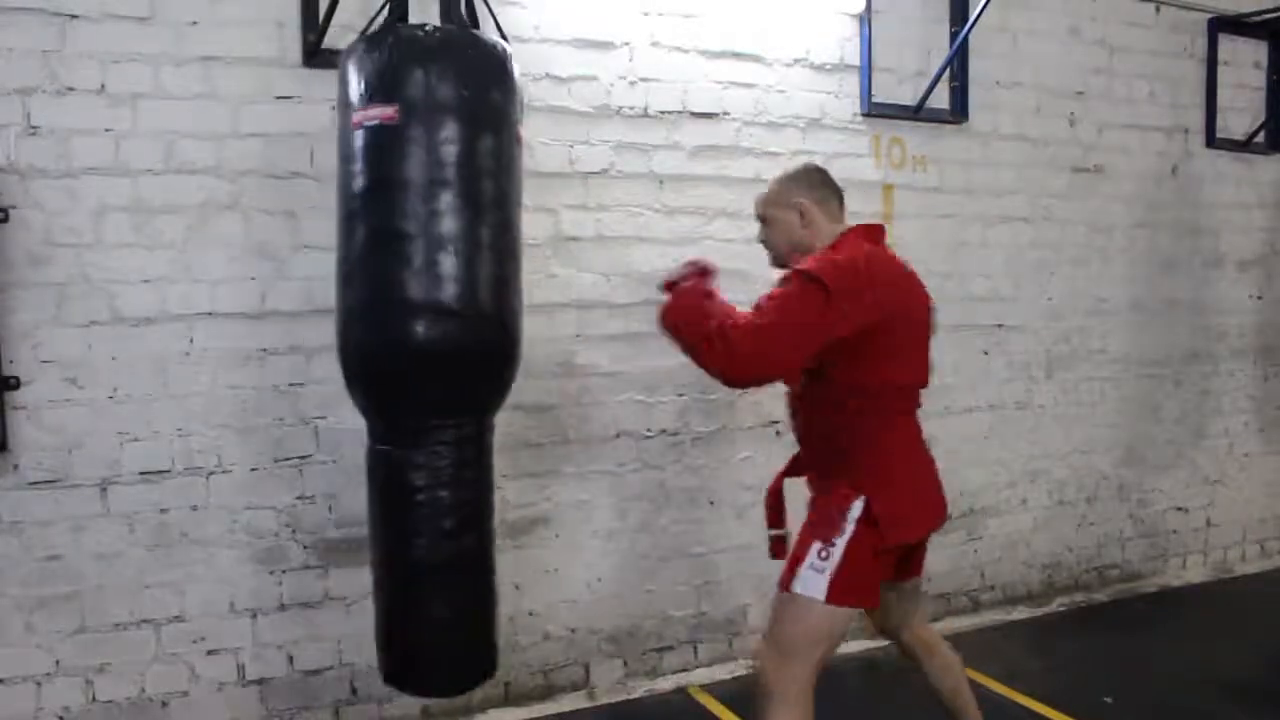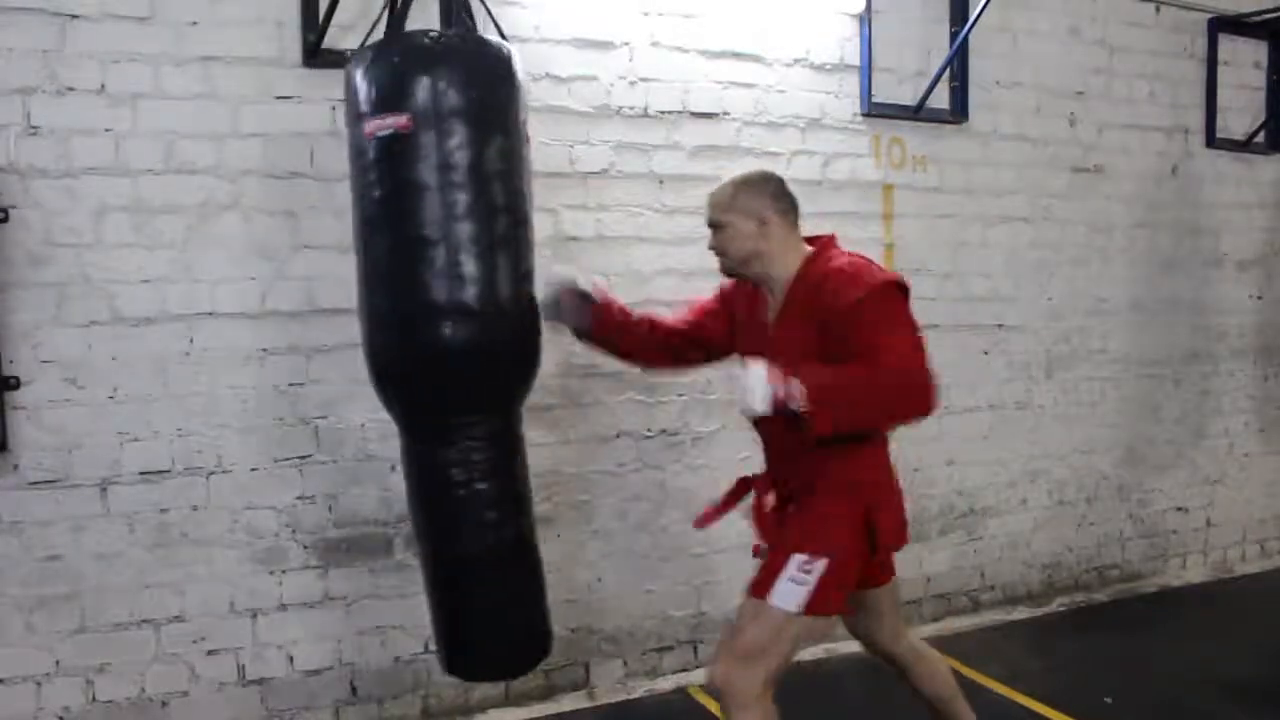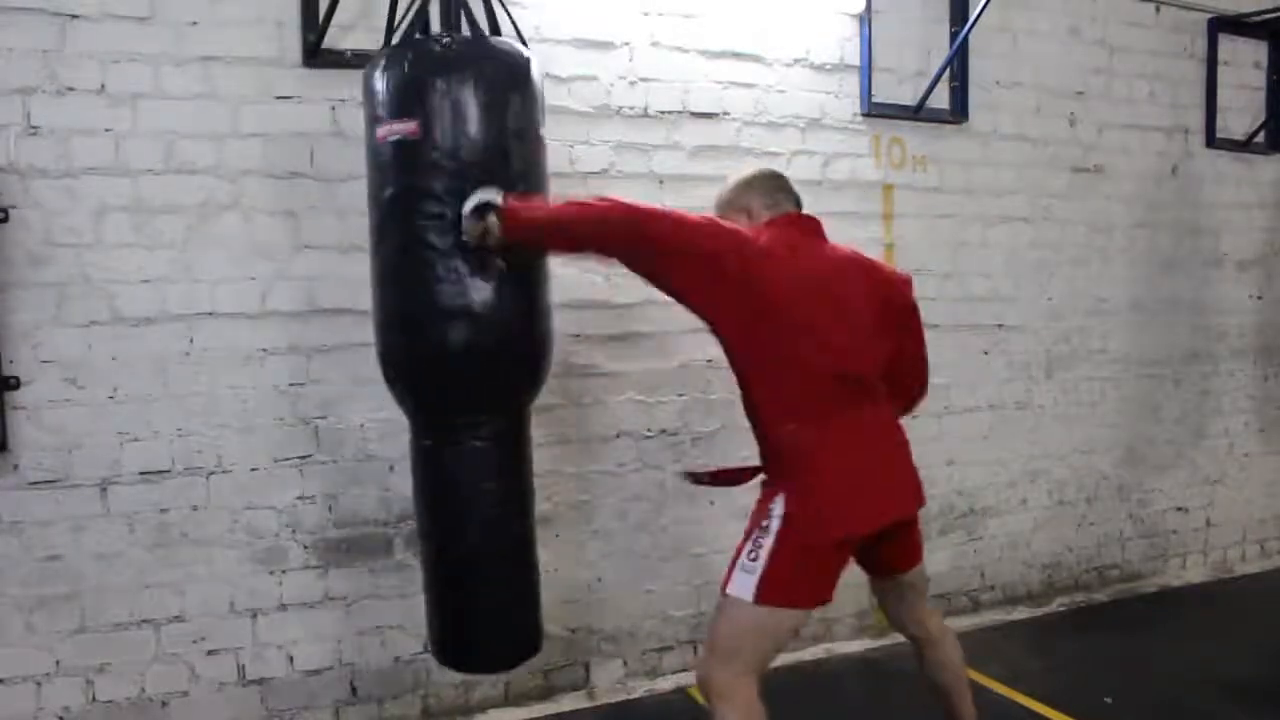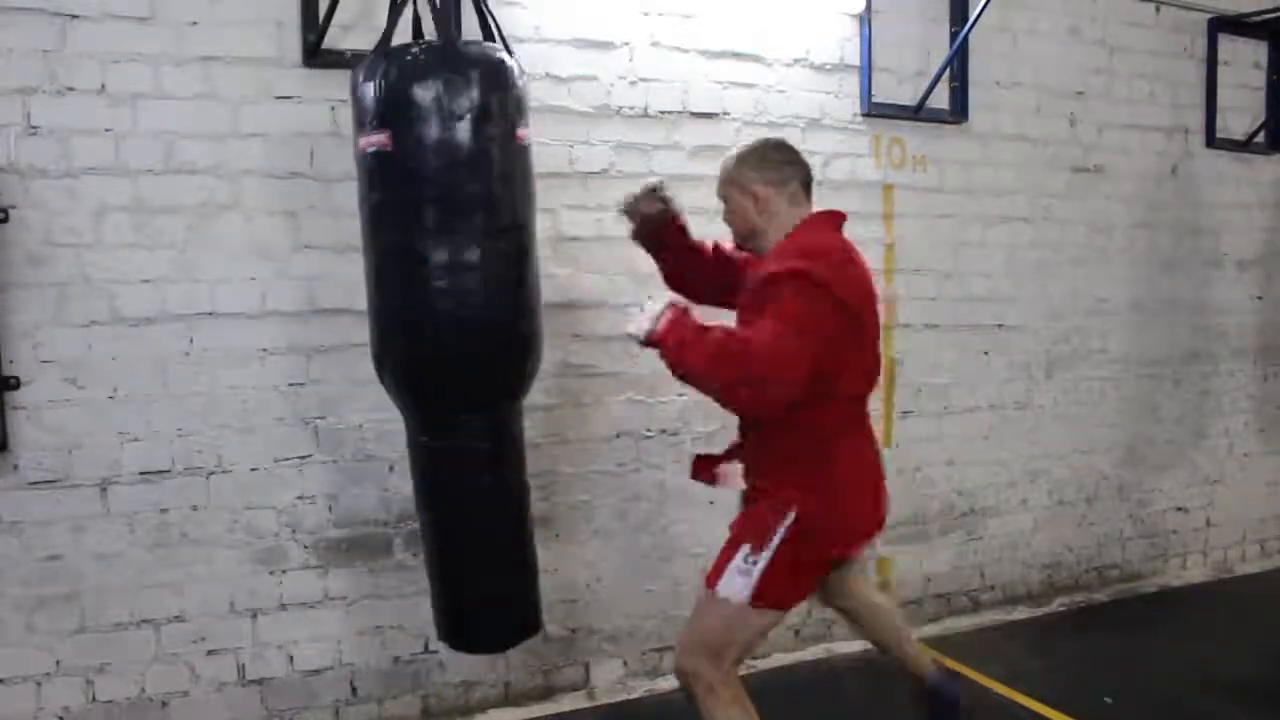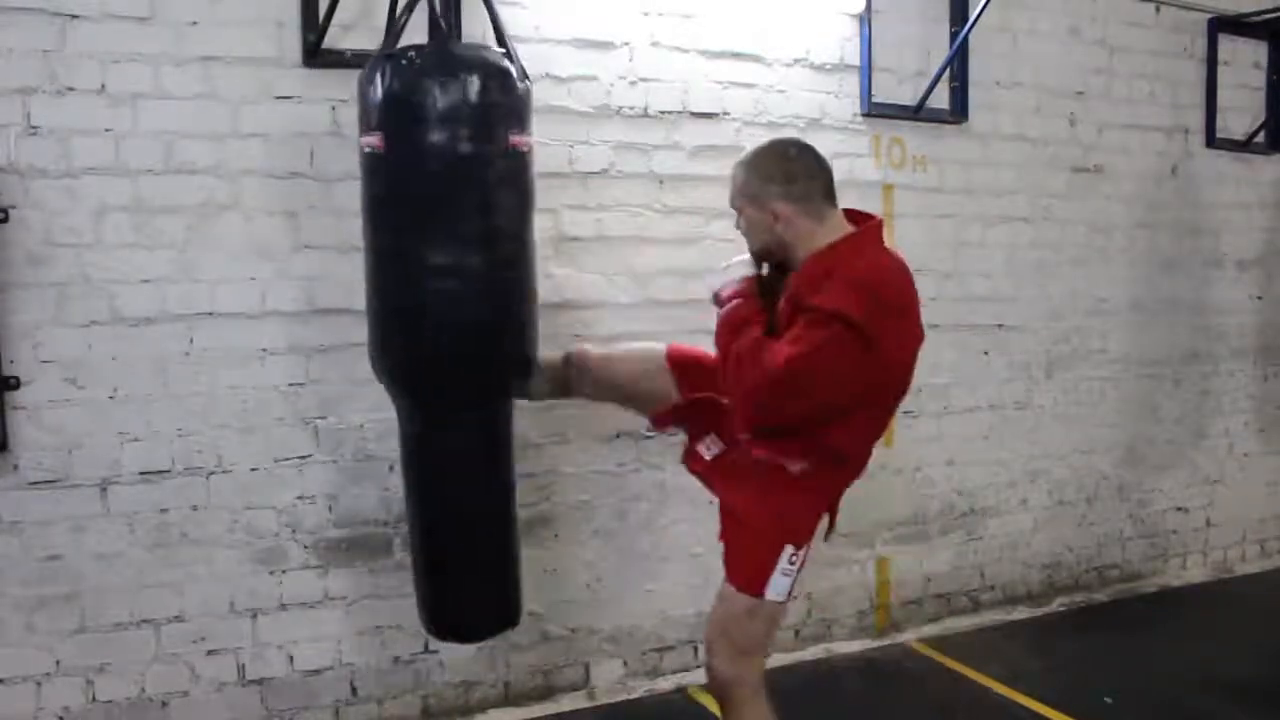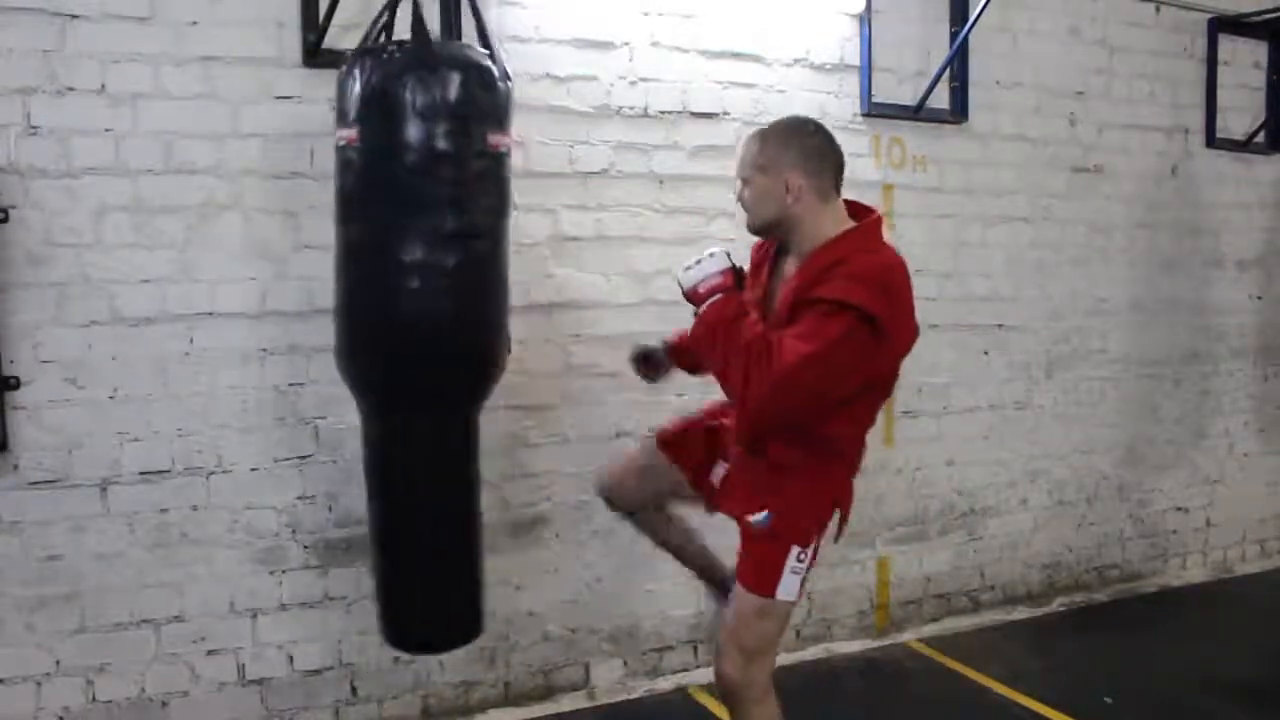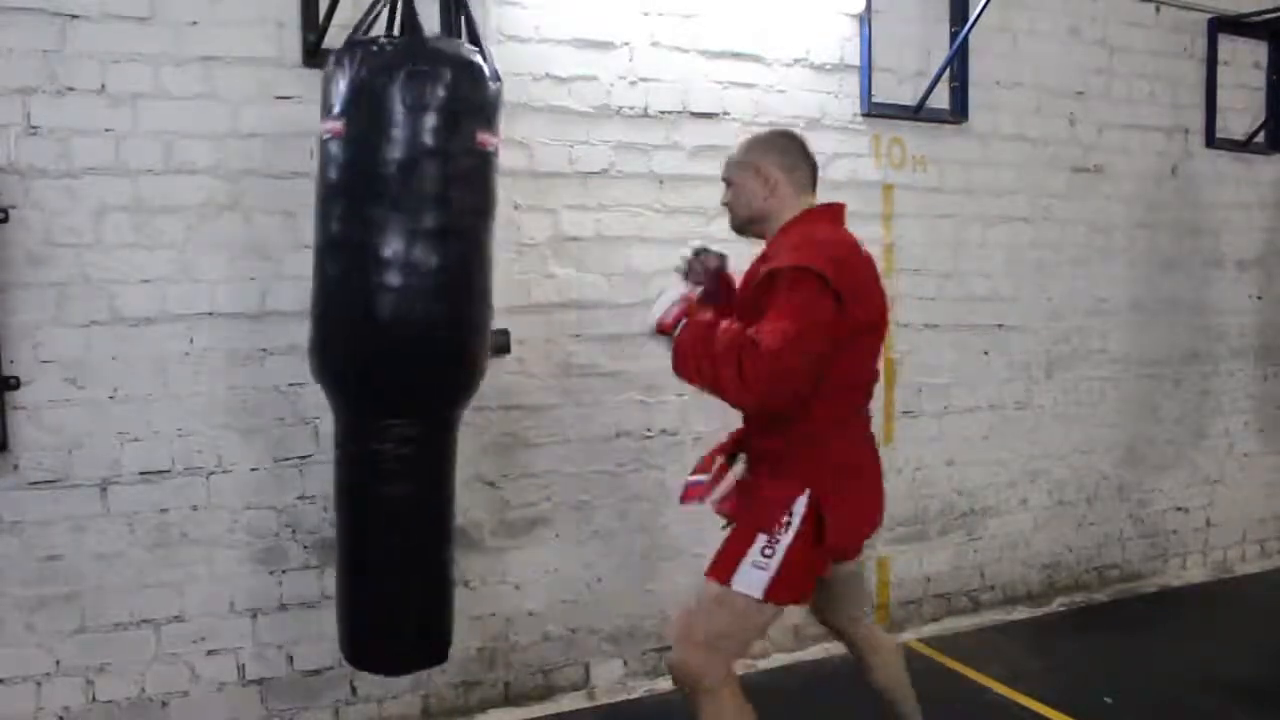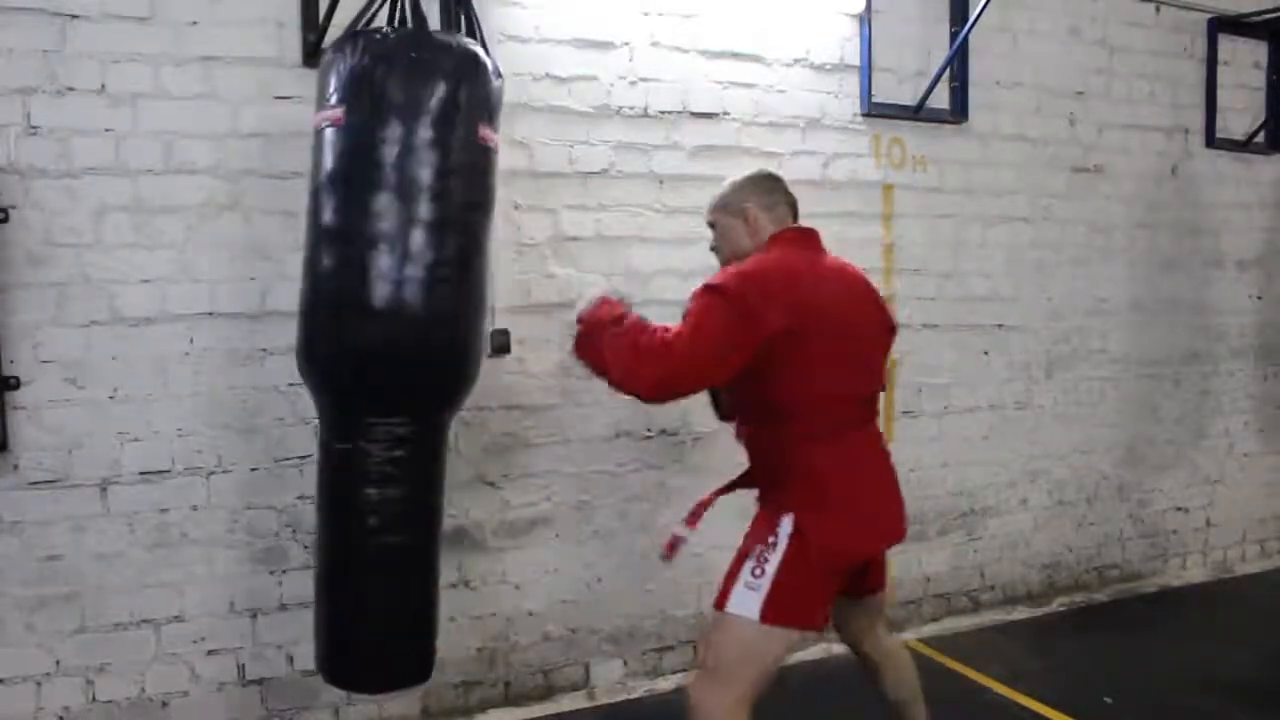
dt=0.2s
person 1, frame 1
left shoulder: (832, 276)
right shoulder: (885, 275)
left elbow: (745, 354)
left wrist: (688, 293)
left hip: (863, 494)
right hip: (900, 482)
left knee: (783, 668)
right knee: (905, 626)
person 1, frame 2
left shoulder: (857, 289)
right shoulder: (746, 297)
left elbow: (906, 390)
right elbow: (671, 343)
left wrist: (796, 390)
right wrist: (594, 314)
left hip: (844, 502)
right hip: (812, 496)
right knee: (890, 639)
person 1, frame 3
left shoulder: (750, 258)
right shoulder: (873, 276)
left elbow: (639, 229)
right elbow: (907, 385)
left wrist: (510, 218)
left hip: (818, 493)
right hip: (886, 474)
left knee: (726, 675)
right knee: (918, 618)
person 1, frame 4
left shoulder: (803, 273)
right shoulder: (804, 258)
left elbow: (753, 380)
right elbow: (711, 274)
left wrist: (670, 326)
right wrist: (659, 226)
left hip: (803, 492)
right hip: (833, 473)
left knee: (701, 663)
right knee: (840, 588)
person 1, frame 5
left shoulder: (862, 297)
right shoulder: (808, 253)
left elbow: (758, 393)
left wrist: (738, 308)
left hip: (787, 474)
right hip: (746, 423)
left knee: (731, 668)
right knee: (589, 367)
person 1, frame 6
left shoulder: (860, 287)
right shoulder: (781, 244)
left elbow: (767, 391)
left wrist: (716, 296)
right wrist: (677, 351)
left hip: (793, 476)
right hip: (740, 431)
left knee: (739, 670)
right knee: (624, 488)
right ankle: (722, 582)
person 1, frame 7
left shoulder: (803, 263)
right shoulder: (807, 250)
left elbow: (761, 378)
right elbow: (770, 335)
left wrist: (686, 323)
right wrist: (717, 295)
left hip: (807, 484)
right hip: (812, 469)
left knee: (695, 658)
right knee: (850, 621)
person 1, frame 8
left shoulder: (754, 286)
right shoulder: (852, 284)
left elbow: (661, 368)
left wrist: (601, 319)
right wrist: (742, 397)
left hip: (810, 509)
right hip: (862, 495)
right knee: (868, 634)
